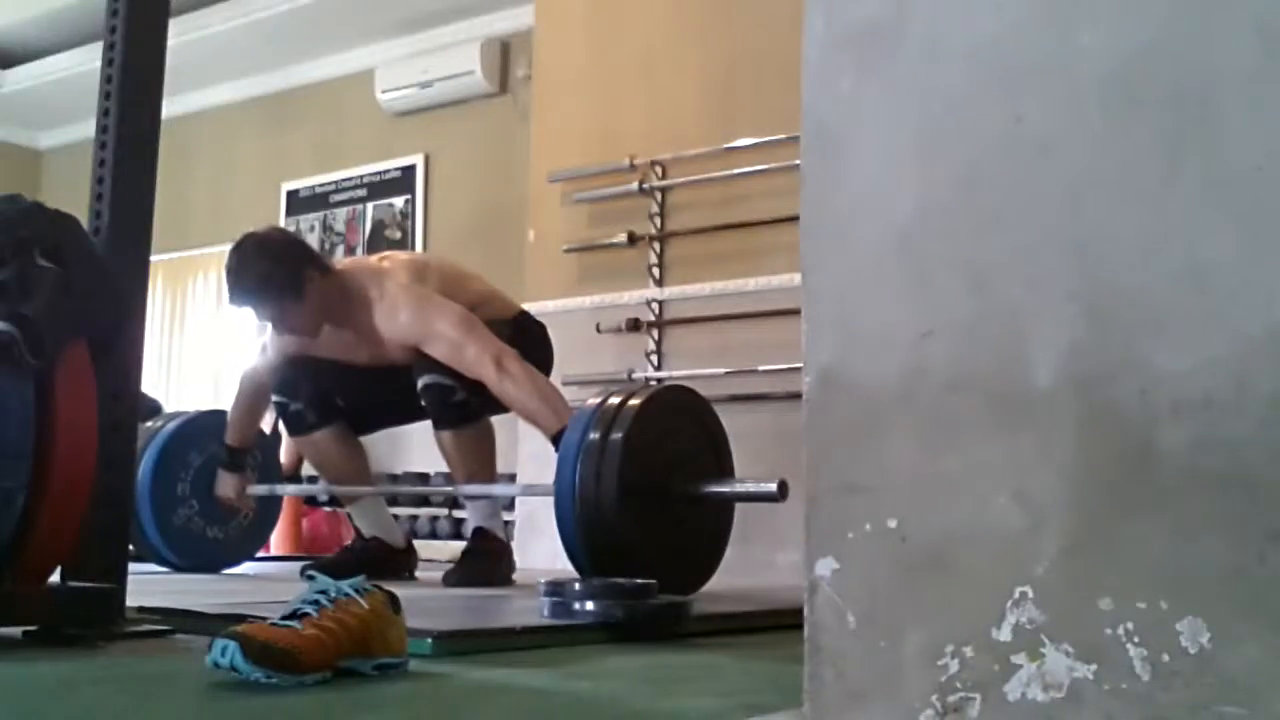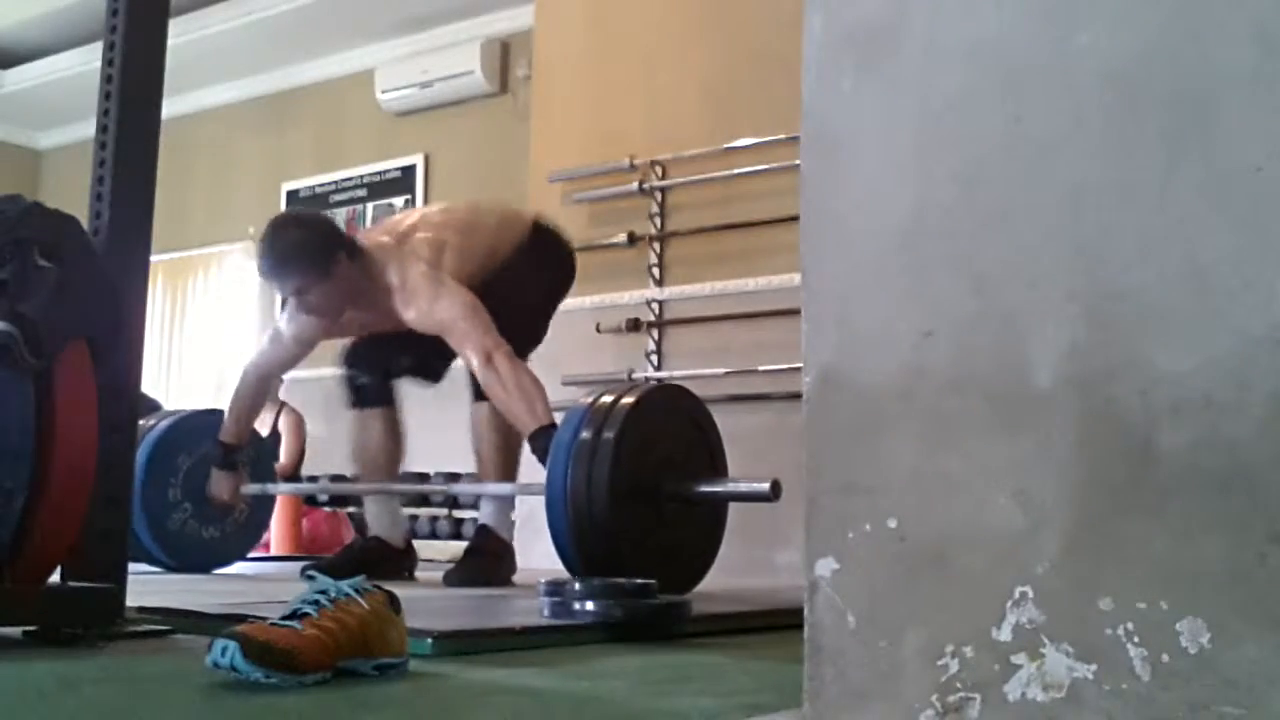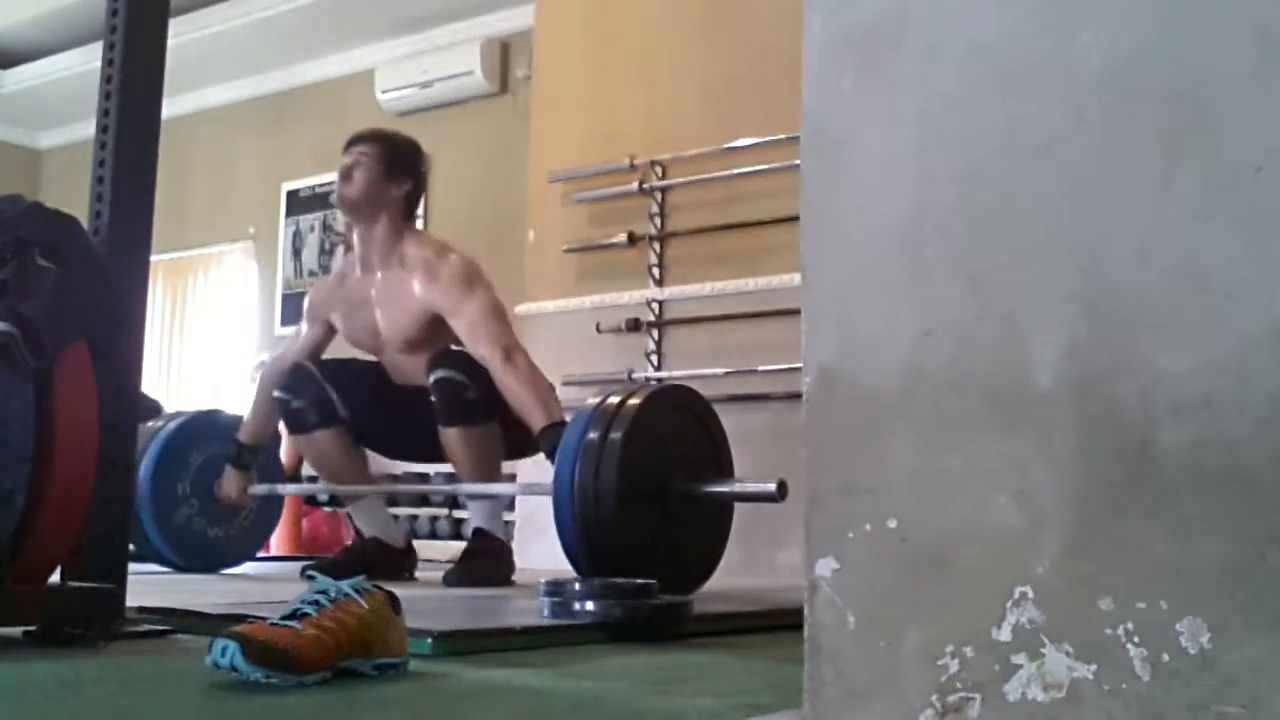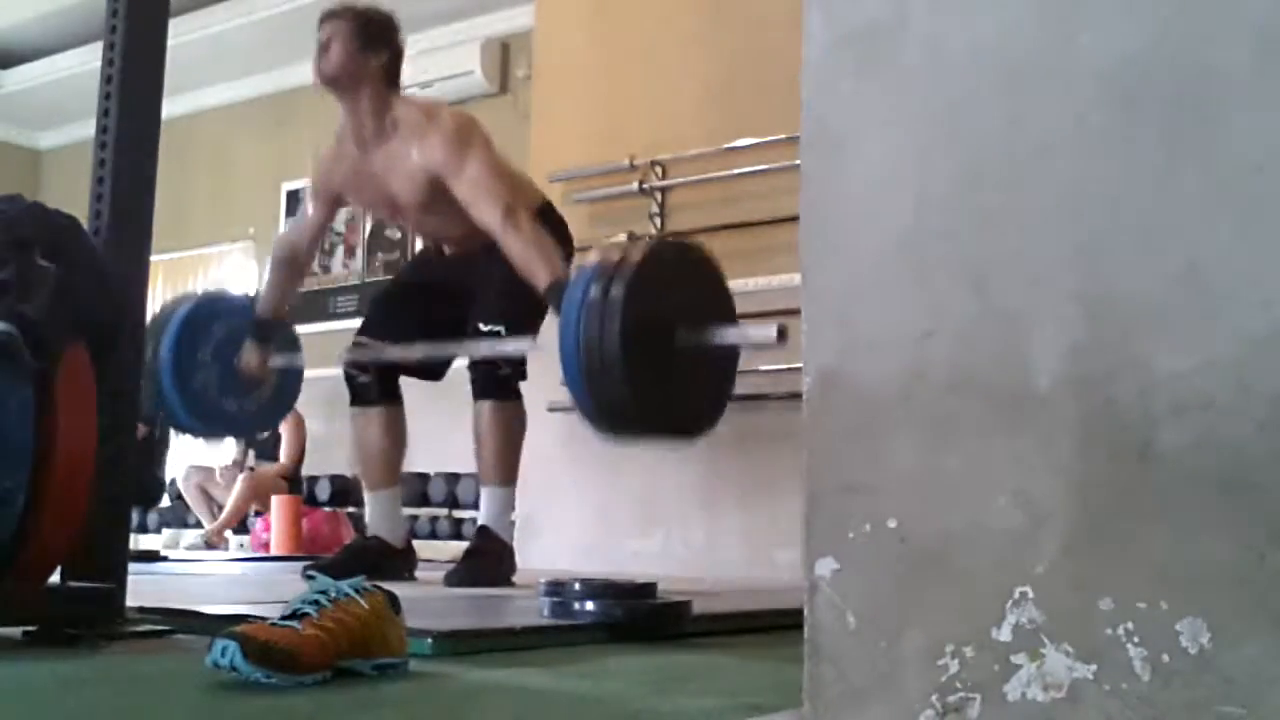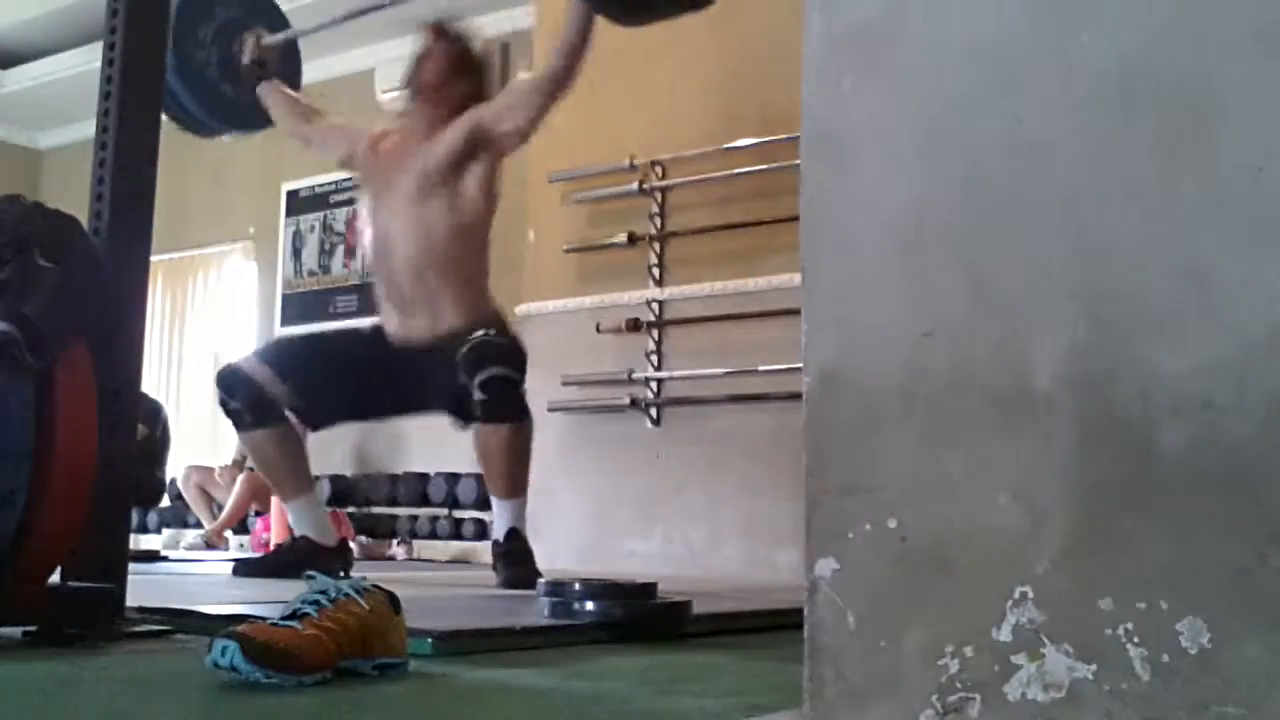
dt=0.7s
person 1, frame 1
left shoulder: (399, 303)
right shoulder: (295, 331)
left elbow: (499, 366)
right elbow: (256, 380)
right wrist: (232, 463)
left hip: (508, 349)
left knee: (438, 380)
right knee: (295, 396)
left ankle: (488, 538)
right ankle: (384, 542)
person 1, frame 2
left shoulder: (417, 284)
right shoulder: (318, 303)
left elbow: (495, 362)
right elbow: (261, 371)
left wrist: (552, 448)
right wrist: (226, 461)
left hip: (527, 255)
right hip: (477, 258)
left knee: (488, 368)
right knee: (367, 371)
left ankle: (494, 539)
right ankle: (385, 540)
person 1, frame 3
left shoulder: (438, 271)
right shoulder: (335, 288)
left elbow: (504, 357)
right elbow: (279, 369)
left wrist: (562, 449)
right wrist: (241, 460)
left hip: (501, 410)
right hip: (425, 411)
left knee: (453, 373)
right knee: (298, 389)
left ankle: (489, 542)
right ankle: (384, 541)
person 1, frame 4
left shoulder: (436, 136)
right shoulder: (338, 157)
left elbow: (508, 221)
right elbow: (295, 248)
left wrist: (561, 299)
right wrist: (261, 334)
left hip: (515, 243)
right hip: (453, 252)
left knee: (491, 359)
right knee: (368, 364)
left ankle: (494, 540)
right ankle: (385, 540)
person 1, frame 5
left shoulder: (475, 133)
right shoulder: (373, 146)
left elbow: (558, 67)
right elbow: (305, 120)
right wrist: (261, 73)
left hip: (457, 339)
right hip: (392, 347)
left knee: (492, 369)
right knee: (242, 382)
left ankle: (508, 537)
right ankle: (316, 539)
